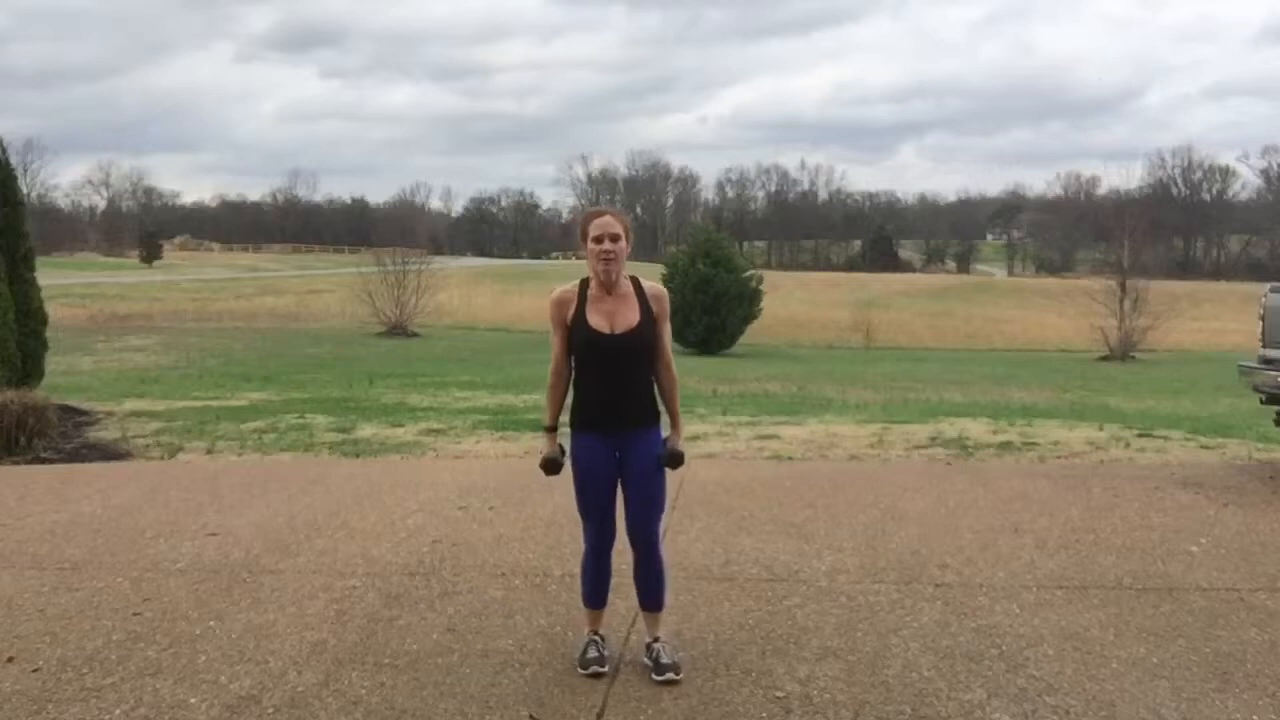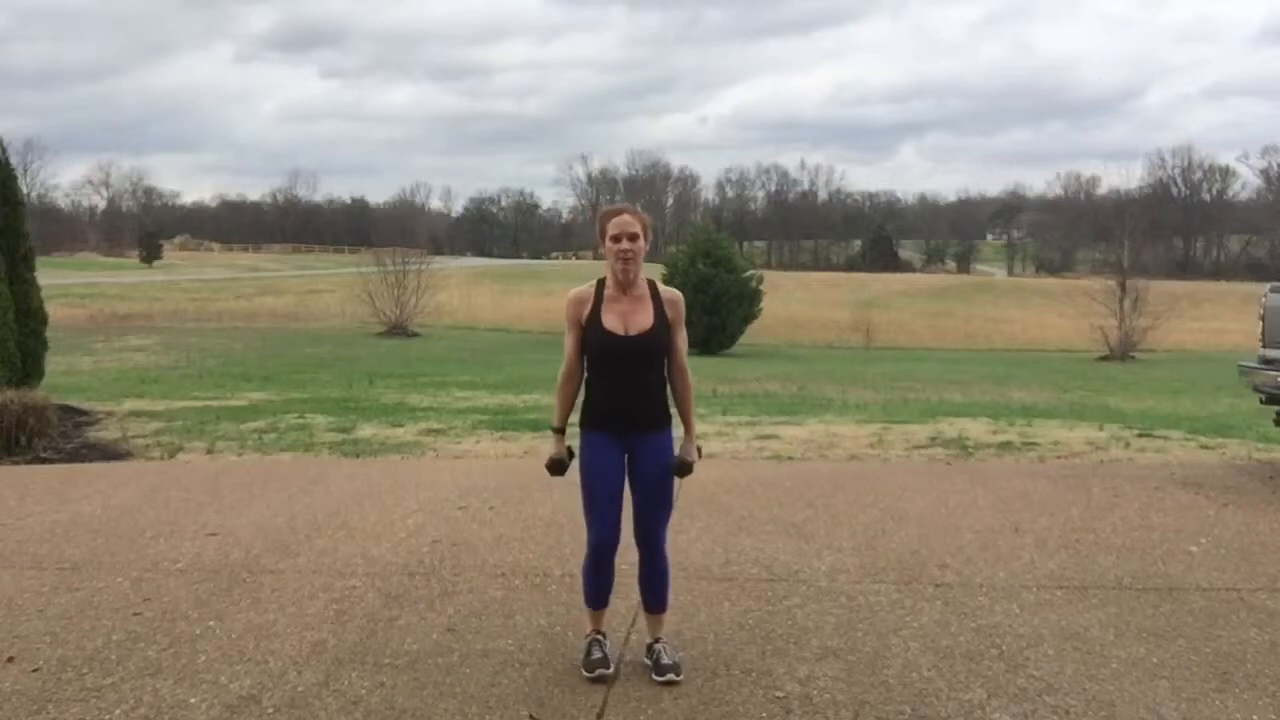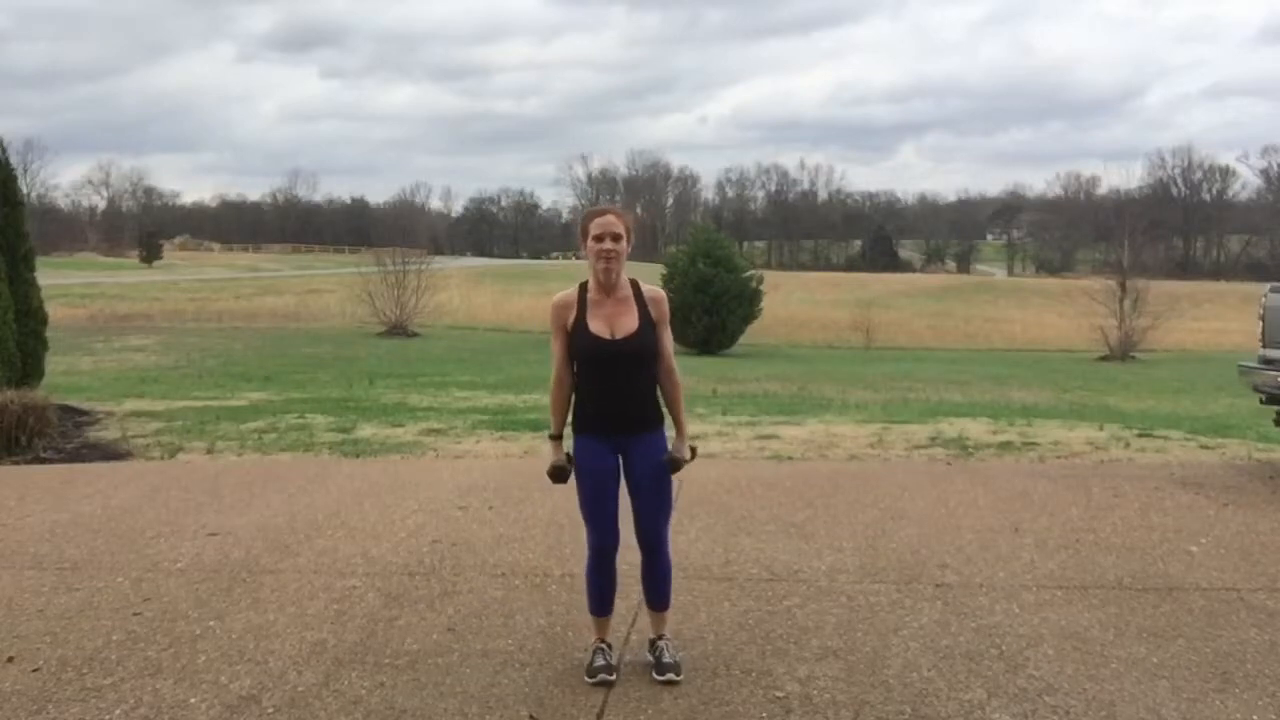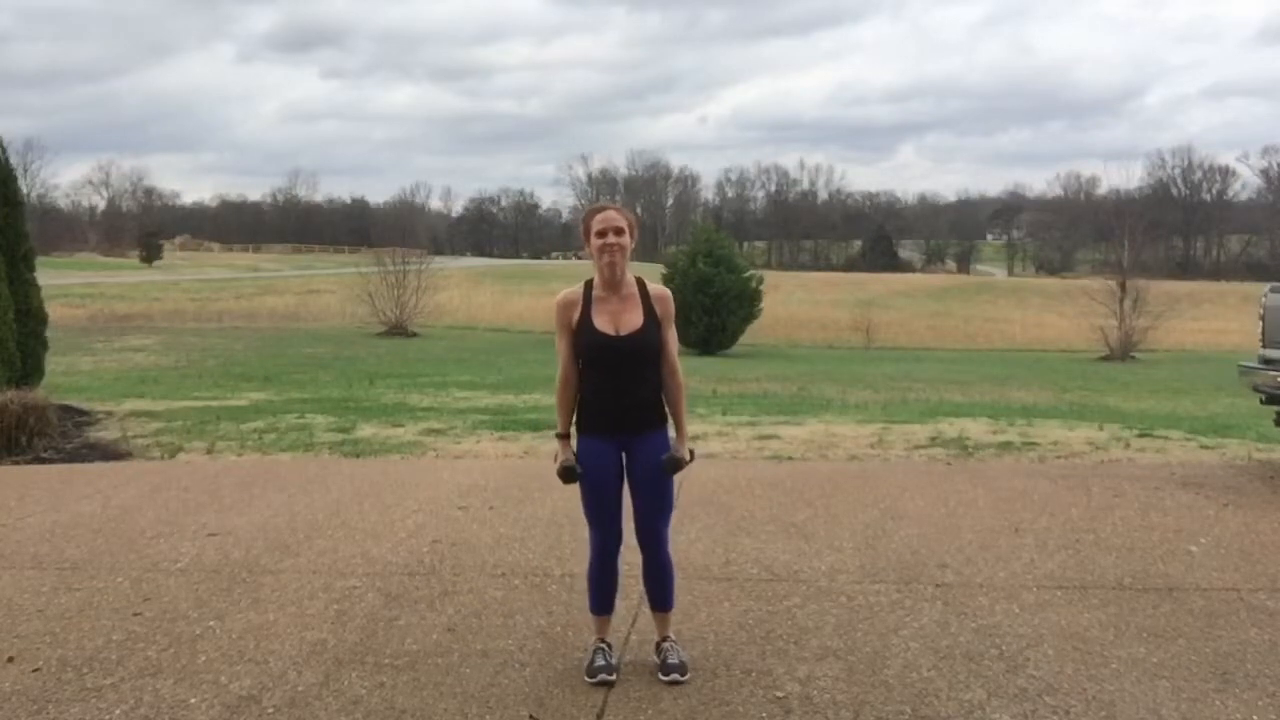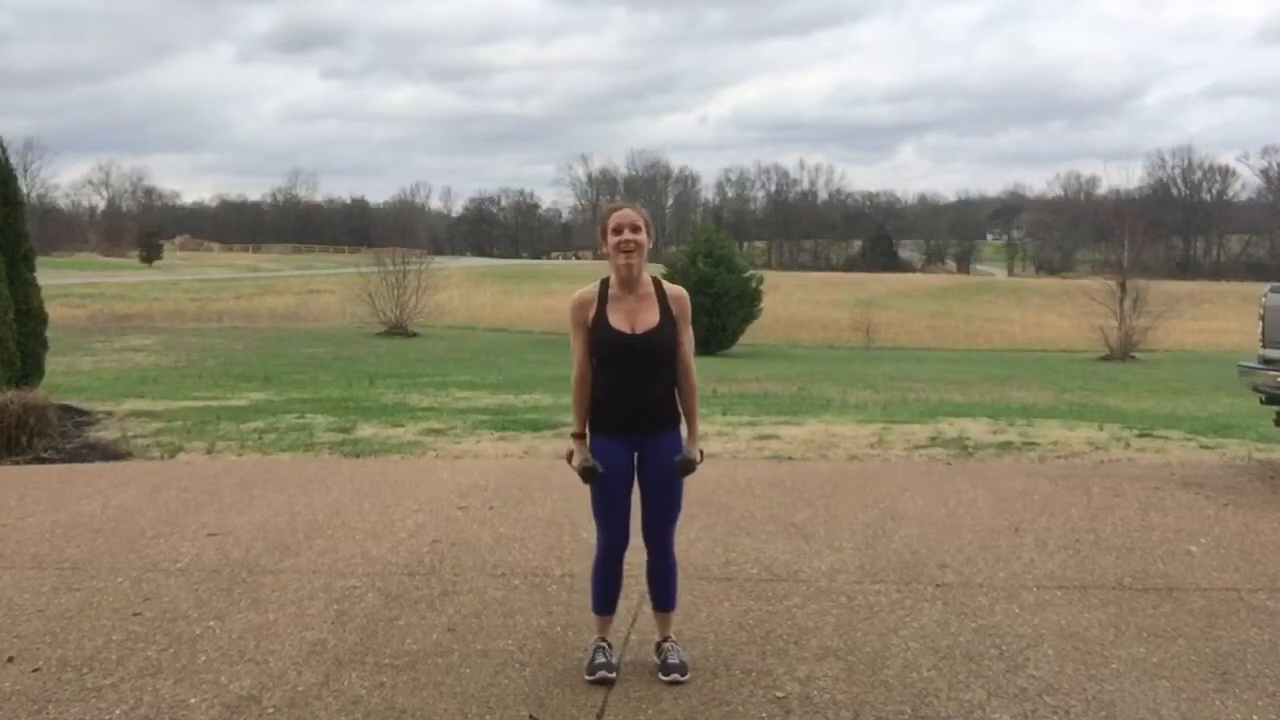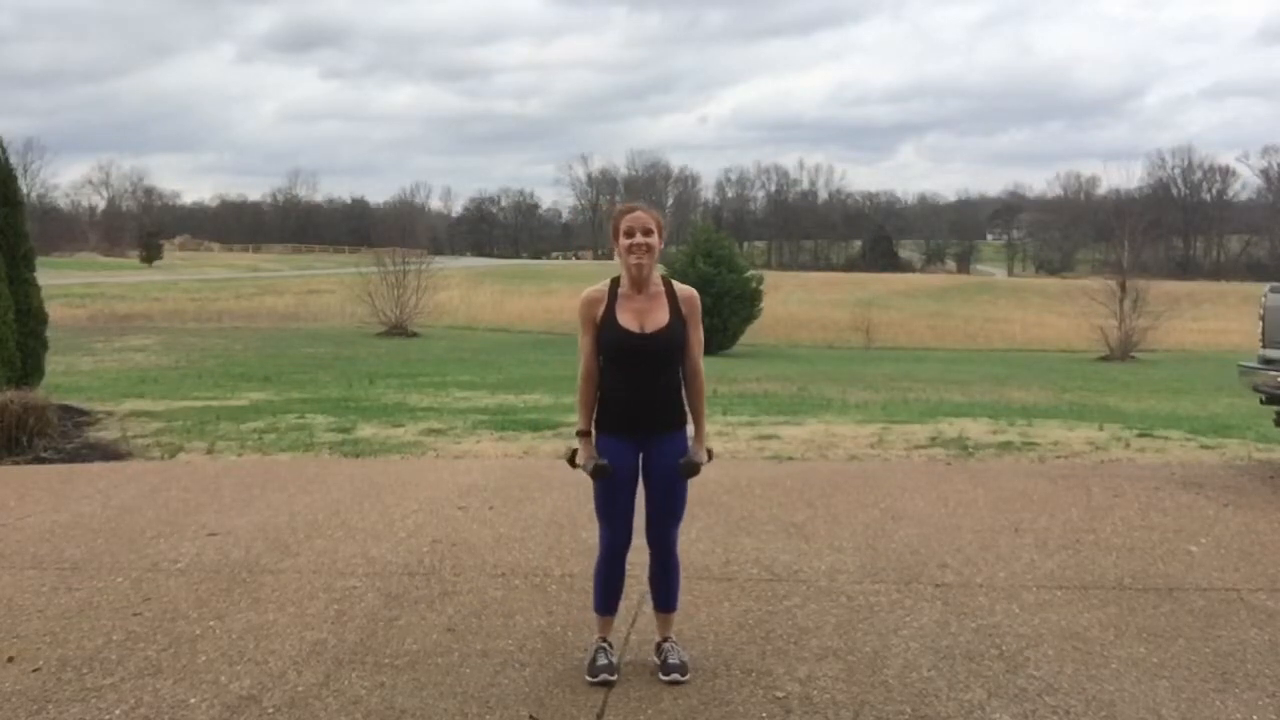
dt=0.3s
person 1, frame 1
left shoulder: (654, 296)
right shoulder: (566, 300)
left elbow: (665, 366)
right elbow: (559, 371)
left wrist: (676, 428)
right wrist: (550, 432)
left hip: (643, 432)
right hip: (590, 434)
left knee: (646, 538)
right knee: (598, 539)
left ankle: (655, 639)
right ankle: (593, 634)
person 1, frame 2
left shoulder: (670, 300)
right shoulder: (582, 300)
left elbow: (679, 371)
right elbow: (571, 371)
left wrist: (689, 434)
right wrist: (558, 433)
left hip: (653, 435)
right hip: (600, 435)
left knee: (652, 540)
right knee: (602, 540)
left ankle: (657, 640)
right ankle: (595, 634)
person 1, frame 3
left shoulder: (653, 299)
right shoulder: (566, 305)
left elbow: (668, 371)
right elbow: (561, 378)
left wrist: (681, 433)
right wrist: (556, 440)
left hip: (646, 434)
right hip: (592, 438)
left knee: (654, 540)
right knee: (602, 543)
left ankle: (659, 637)
right ankle: (601, 642)
person 1, frame 4
left shoulder: (659, 298)
right shoulder: (570, 303)
left elbow: (671, 370)
right elbow: (567, 377)
left wrist: (681, 434)
right wrist: (564, 439)
left hip: (650, 434)
right hip: (596, 438)
left knee: (655, 540)
right knee: (604, 542)
left ankle: (665, 639)
right ankle: (600, 643)
person 1, frame 5
left shoulder: (675, 298)
right shoulder: (586, 302)
left elbow: (685, 372)
right elbow: (582, 376)
left wrist: (693, 435)
right wrist: (579, 438)
left hip: (663, 435)
right hip: (609, 437)
left knee: (660, 540)
right knee: (611, 541)
left ankle: (666, 639)
right ankle: (601, 642)
person 1, frame 6
left shoulder: (685, 298)
right shoulder: (595, 300)
left elbow: (694, 373)
right elbow: (588, 374)
left wrist: (700, 437)
right wrist: (584, 436)
left hip: (668, 436)
right hip: (615, 436)
left knee: (664, 540)
right knee: (614, 541)
left ankle: (666, 640)
right ankle: (602, 642)
